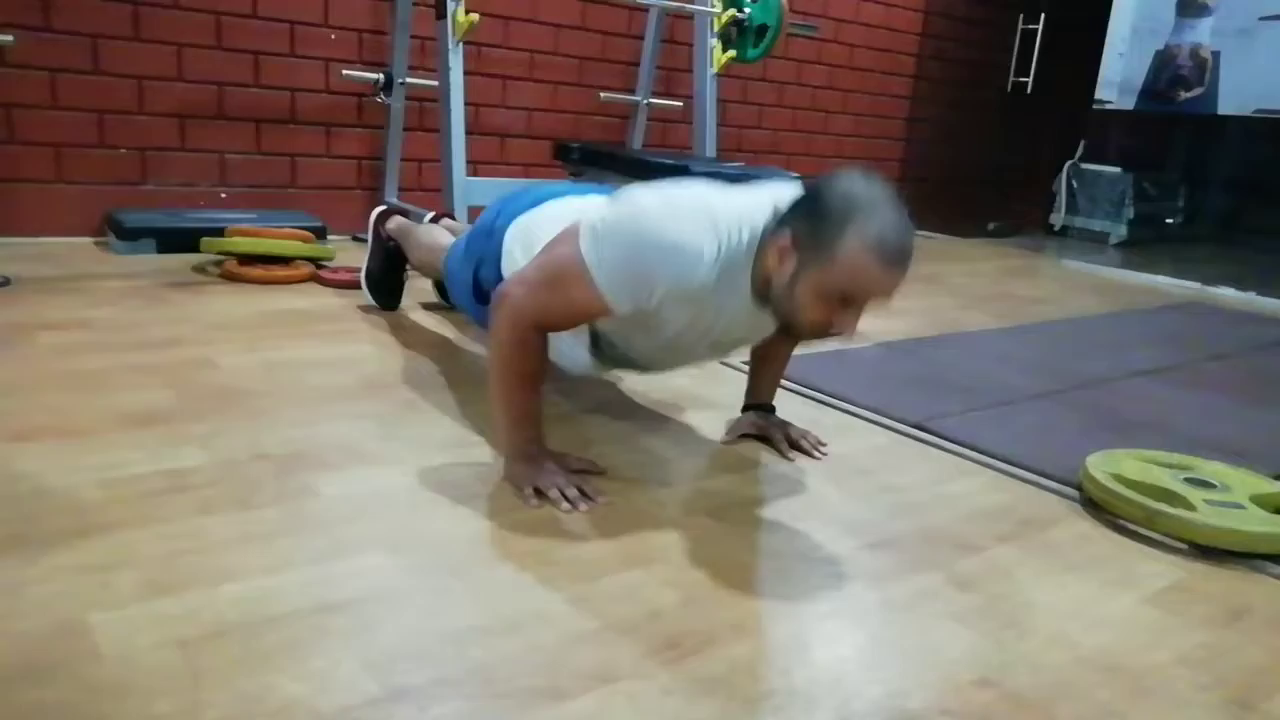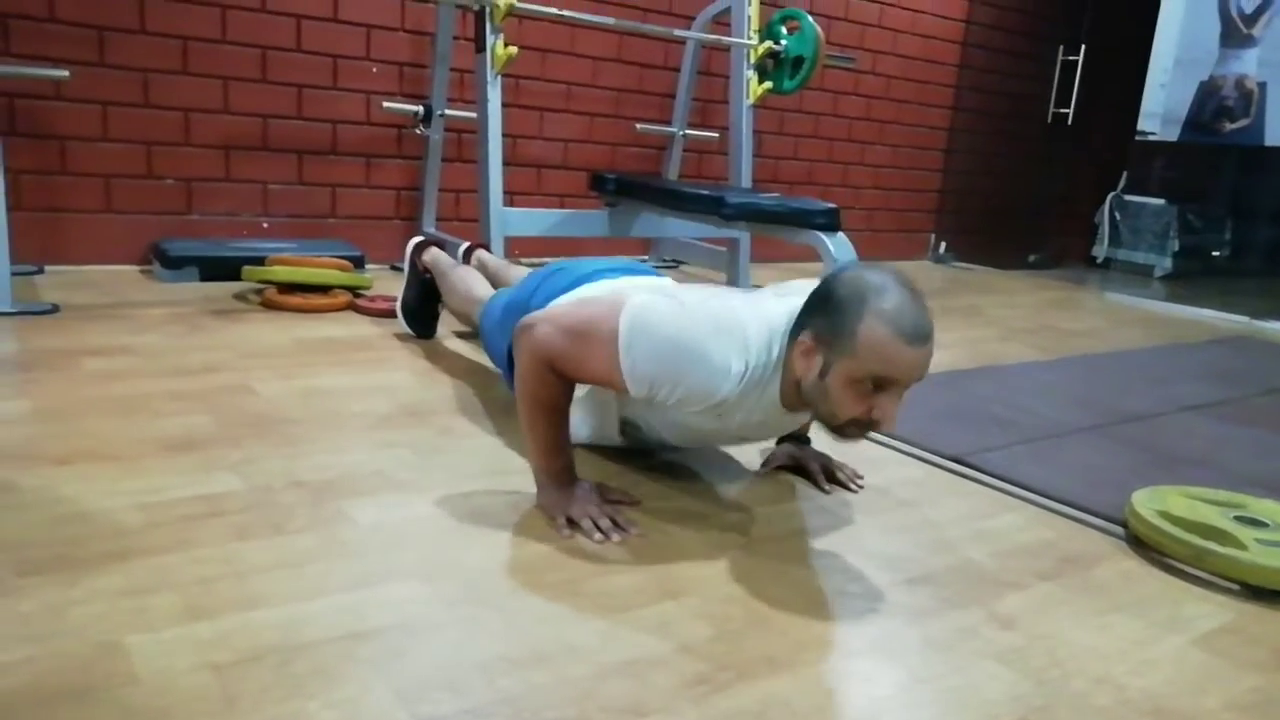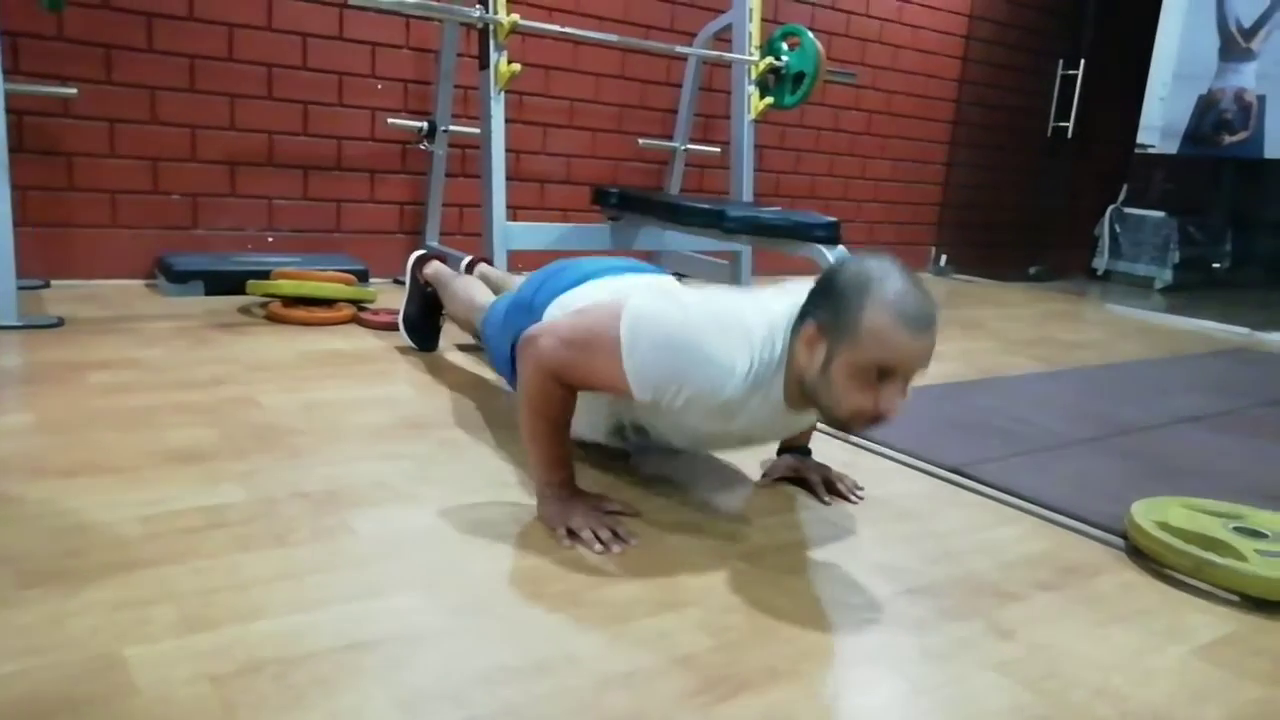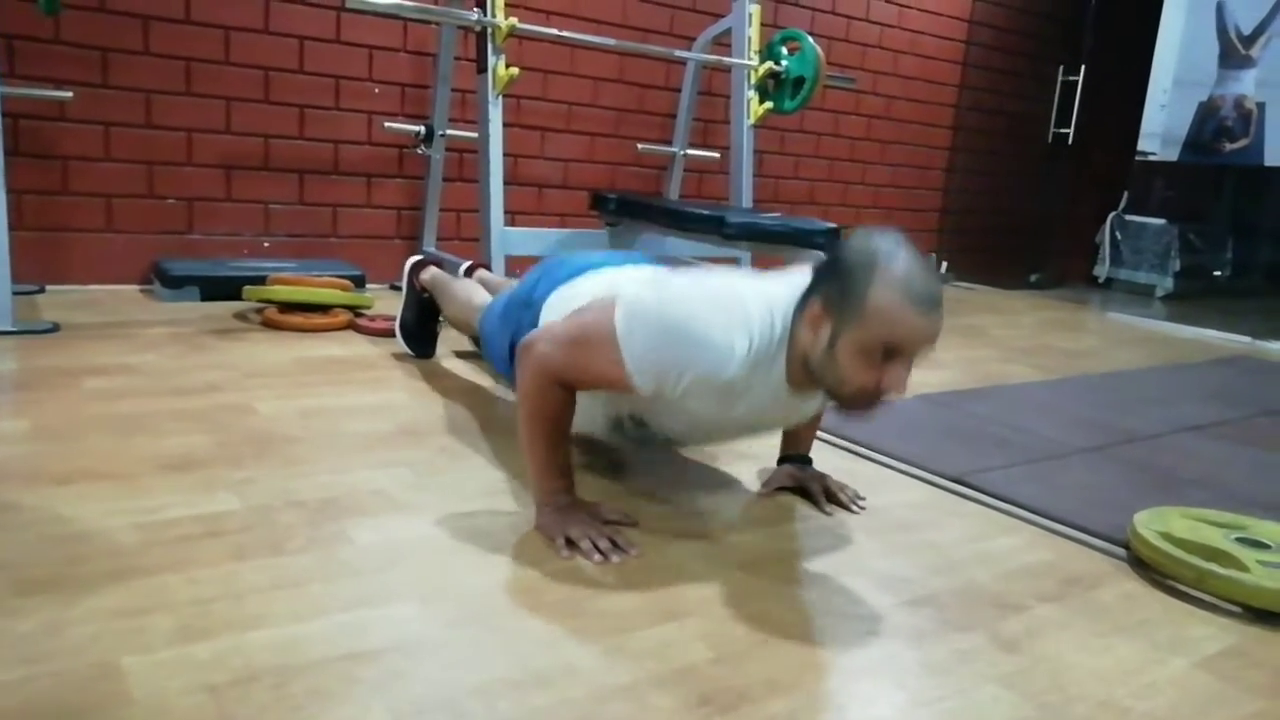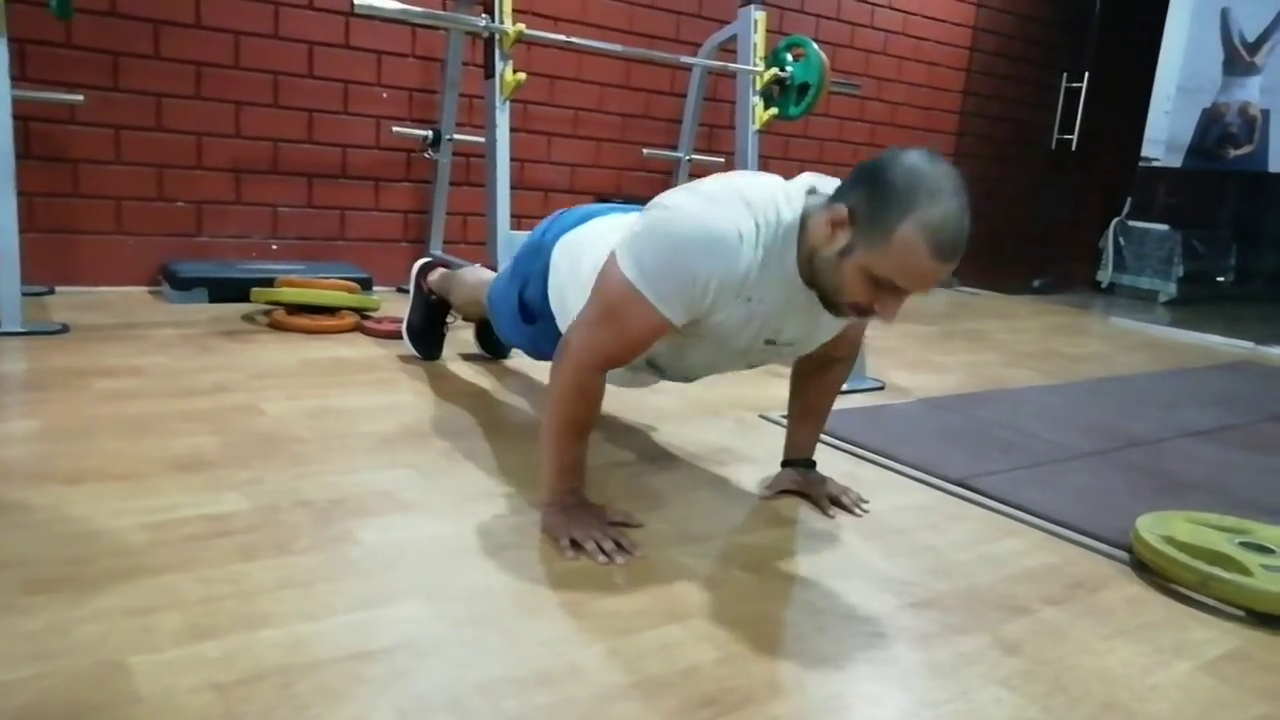
dt=1s
person 1, frame 1
left shoulder: (819, 250)
right shoulder: (674, 245)
left elbow: (783, 321)
right elbow: (516, 306)
left wrist: (759, 408)
right wrist: (522, 454)
left hip: (596, 227)
right hip: (527, 238)
right knee: (453, 267)
left ankle: (448, 224)
right ankle: (395, 231)
person 1, frame 2
left shoulder: (838, 331)
right shoulder: (711, 358)
right elbow: (536, 340)
left wrist: (793, 435)
right wrist: (555, 482)
left hip: (634, 291)
right hip: (556, 313)
right knee: (489, 310)
left ankle: (480, 256)
right ankle: (431, 260)
person 1, frame 3
left shoulder: (836, 329)
right shoulder: (714, 358)
right elbow: (541, 351)
left wrist: (794, 449)
right wrist: (555, 494)
left hip: (639, 292)
right hip: (562, 310)
right knee: (491, 319)
left ankle: (482, 270)
right ankle: (433, 273)
person 1, frame 4
left shoulder: (839, 321)
right shoulder: (713, 344)
right elbow: (539, 357)
left wrist: (794, 455)
right wrist: (554, 500)
left hip: (639, 286)
right hip: (563, 300)
right knee: (490, 320)
left ankle: (482, 275)
right ankle: (430, 279)
person 1, frame 5
left shoulder: (869, 256)
right shoulder: (713, 238)
left elbow: (831, 350)
right elbow: (582, 358)
left wrist: (799, 461)
right wrist: (563, 501)
left hip: (640, 255)
right hip: (569, 258)
right knee: (498, 304)
right ankle: (437, 282)
